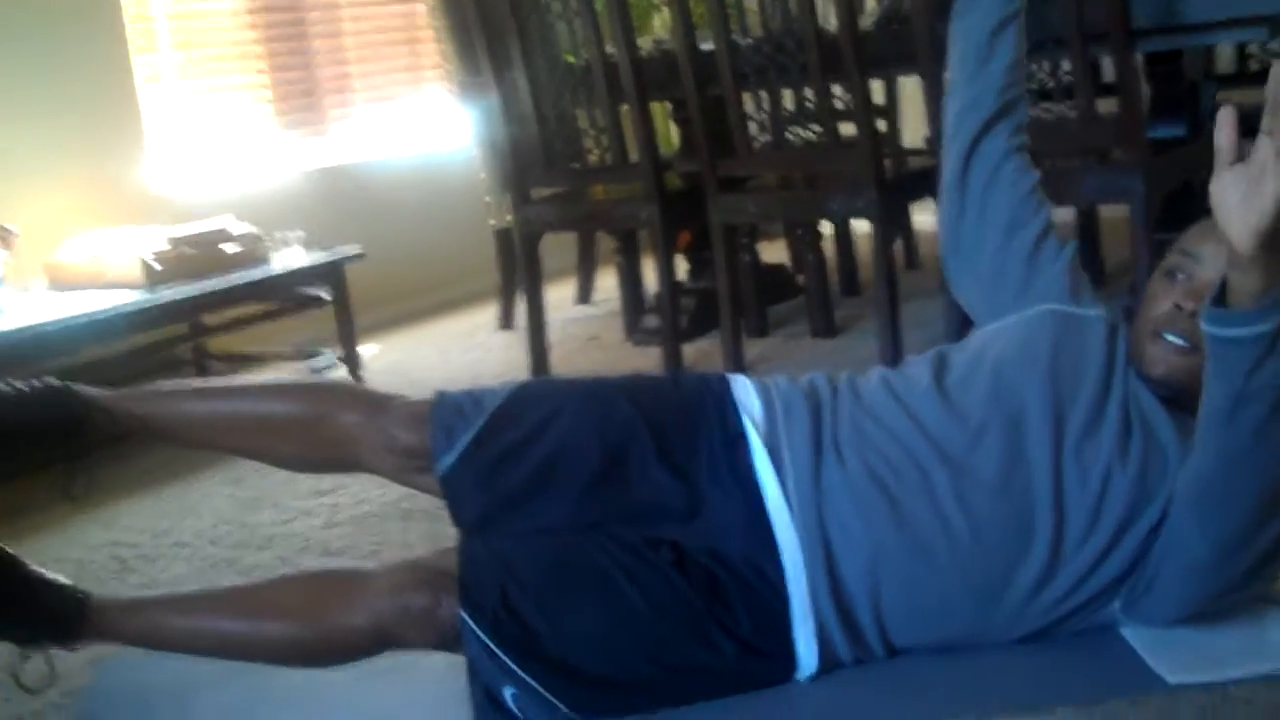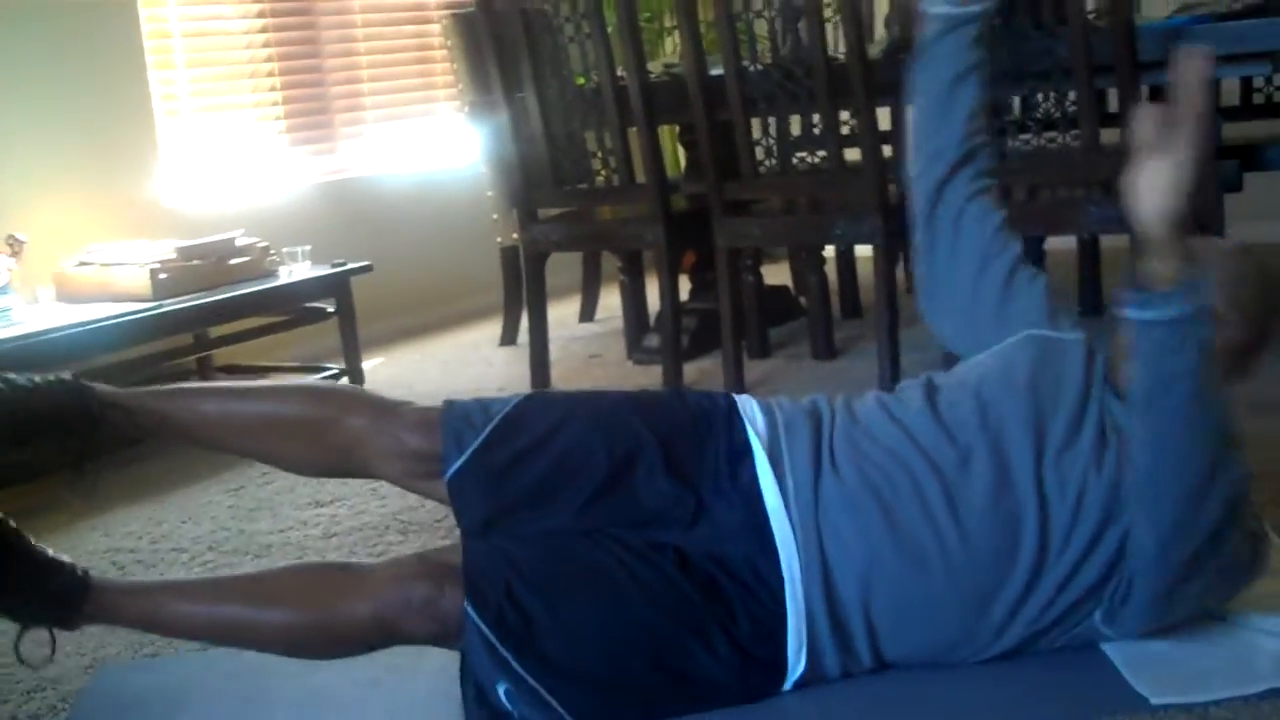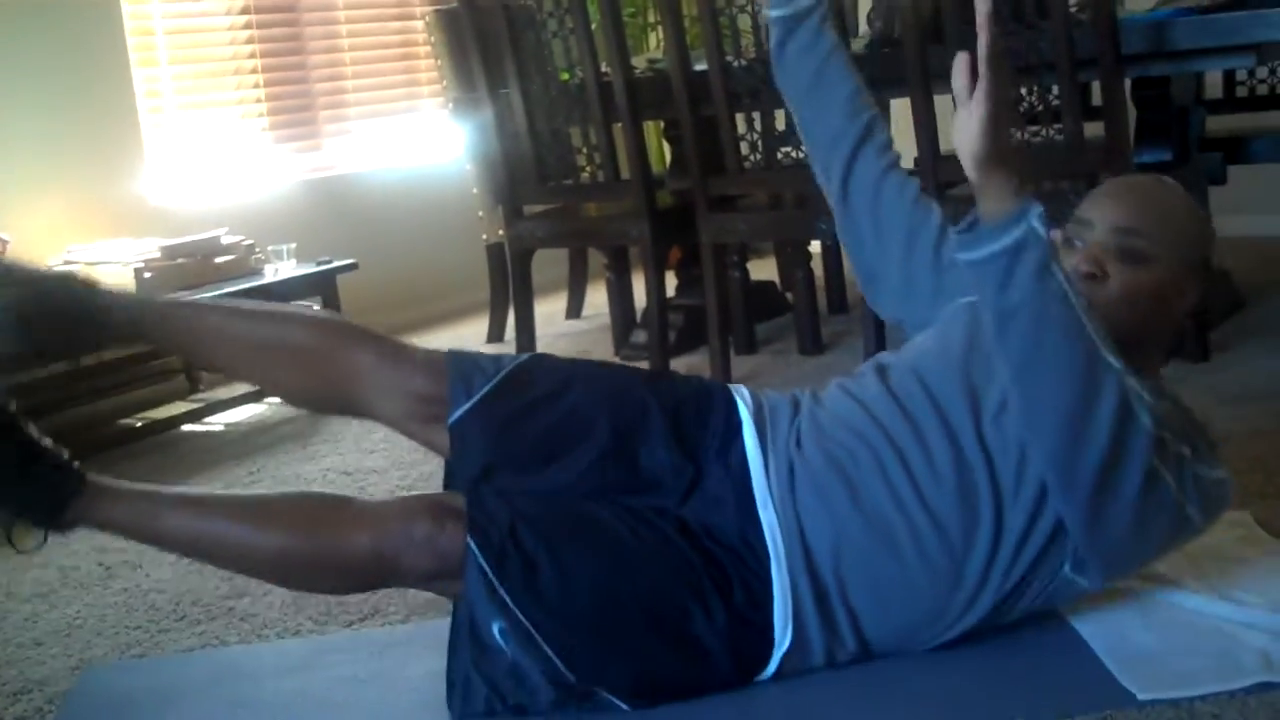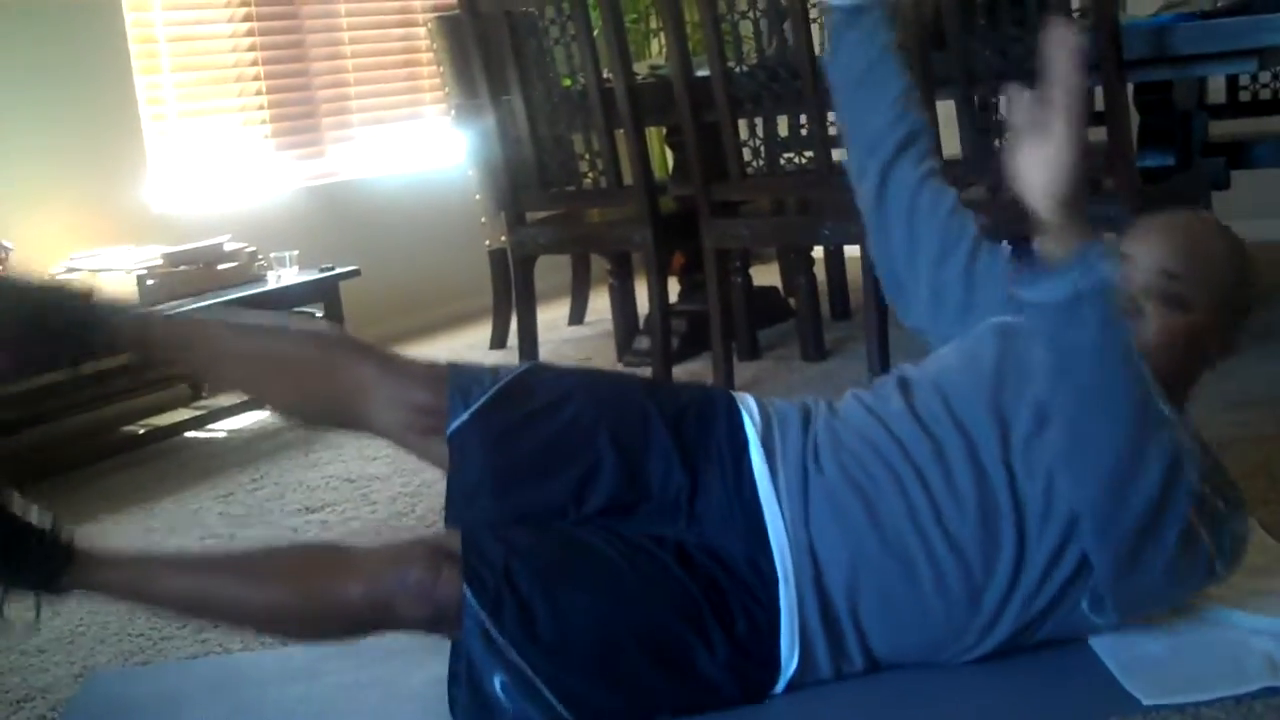
dt=0.3s
person 1, frame 1
right shoulder: (1067, 322)
right elbow: (982, 157)
left hip: (768, 598)
right hip: (747, 437)
left knee: (405, 602)
right knee: (381, 426)
person 1, frame 2
right shoulder: (1050, 338)
left elbow: (1174, 485)
right elbow: (951, 195)
left wrist: (1167, 250)
left hip: (766, 603)
right hip: (741, 451)
left knee: (410, 594)
right knee: (390, 431)
person 1, frame 3
left shoulder: (1162, 481)
right shoulder: (987, 293)
left elbow: (1072, 419)
right elbow: (858, 166)
left wrist: (996, 183)
left hip: (753, 589)
right hip: (731, 444)
left knee: (413, 536)
right knee: (392, 374)
person 1, frame 4
left shoulder: (1179, 520)
right shoulder: (1018, 313)
left elbow: (1104, 467)
right elbow: (893, 177)
left wrist: (1060, 226)
left hip: (759, 605)
right hip: (740, 453)
left knee: (411, 580)
right knee: (387, 389)
